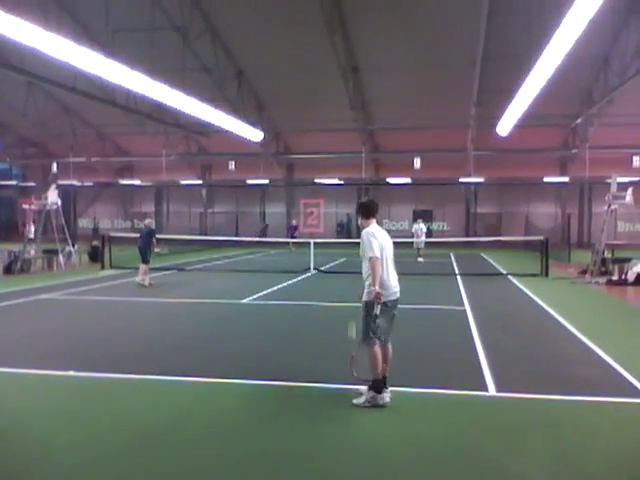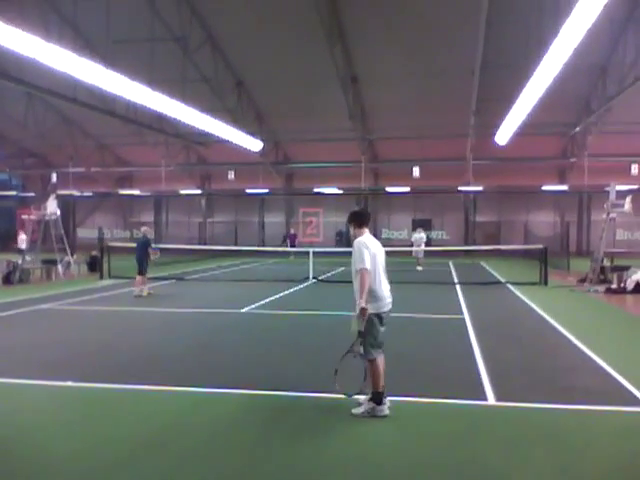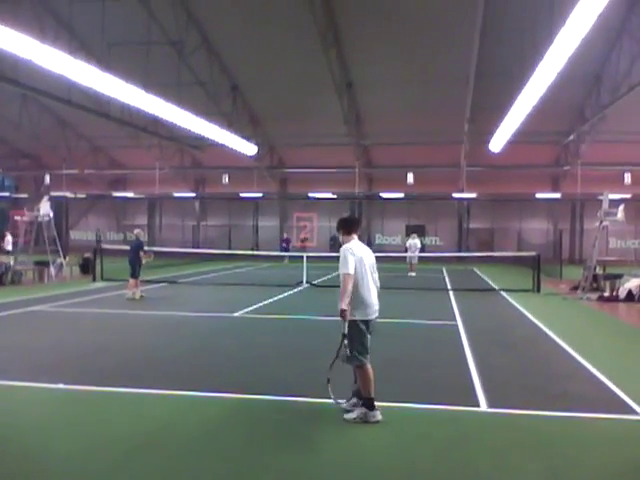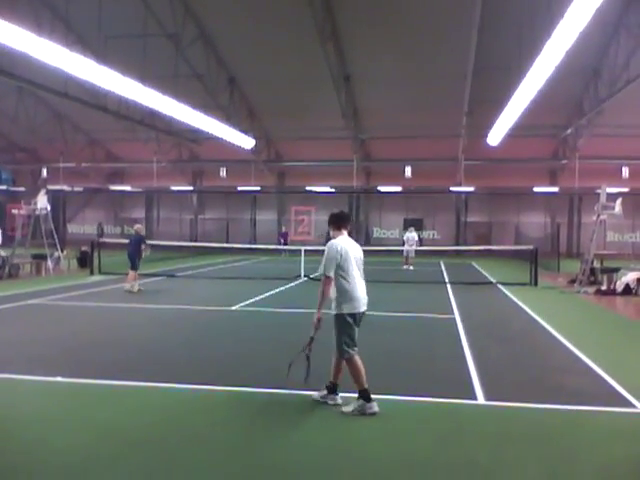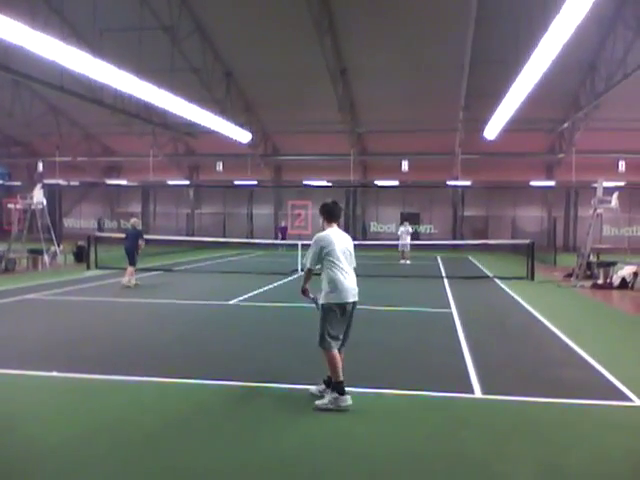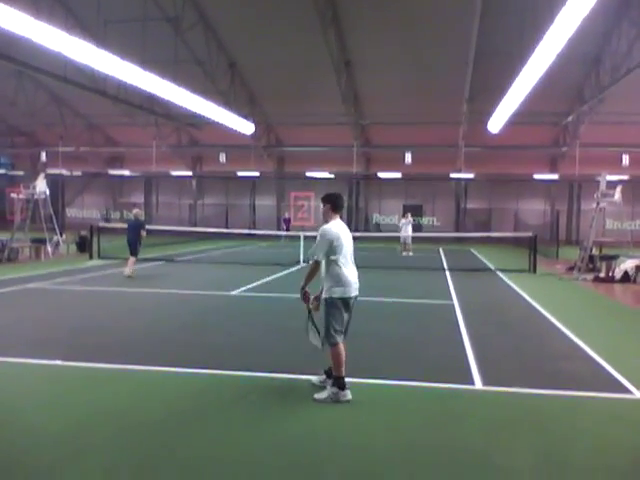
dt=0.4s
person 1, frame 1
left shoulder: (368, 232)
right shoulder: (382, 232)
left elbow: (375, 260)
left wrist: (375, 286)
left hip: (379, 293)
right hip: (392, 292)
left knee: (371, 340)
right knee: (384, 339)
left ankle: (377, 391)
right ankle: (382, 385)
person 1, frame 2
left shoulder: (360, 243)
right shoulder: (375, 242)
left elbow: (364, 272)
left wrist: (362, 300)
left hip: (371, 304)
right hip: (382, 302)
left knee: (371, 354)
right knee: (377, 351)
left ankle: (377, 403)
right ankle: (379, 395)
person 1, frame 3
left shoulder: (348, 249)
right shoulder: (366, 250)
left elbow: (347, 277)
left wrist: (343, 303)
left hip: (358, 310)
right hip: (370, 308)
left knee: (360, 359)
right knee: (356, 356)
left ankle: (369, 409)
right ankle: (360, 398)
person 1, frame 4
left shoulder: (333, 246)
right shoulder: (356, 246)
left elbow: (327, 281)
left wrist: (319, 311)
left hip: (346, 305)
right hip: (359, 302)
left knee: (349, 352)
right knee: (343, 349)
left ankle: (366, 401)
right ankle: (331, 391)
person 1, frame 5
left shoulder: (321, 238)
right shoulder: (347, 238)
left elbow: (309, 267)
left wrist: (304, 285)
left hip: (334, 296)
right hip: (351, 294)
left knee: (329, 344)
right knee: (338, 343)
left ankle: (340, 394)
right ankle: (330, 384)
person 1, frame 6
left shoulder: (326, 230)
right shoulder: (343, 229)
left elbow: (316, 263)
left wrist: (304, 287)
right wrist: (321, 293)
left hip: (338, 290)
right hip: (350, 287)
left knee: (334, 338)
right knee: (337, 336)
left ankle: (340, 388)
right ankle: (331, 375)
